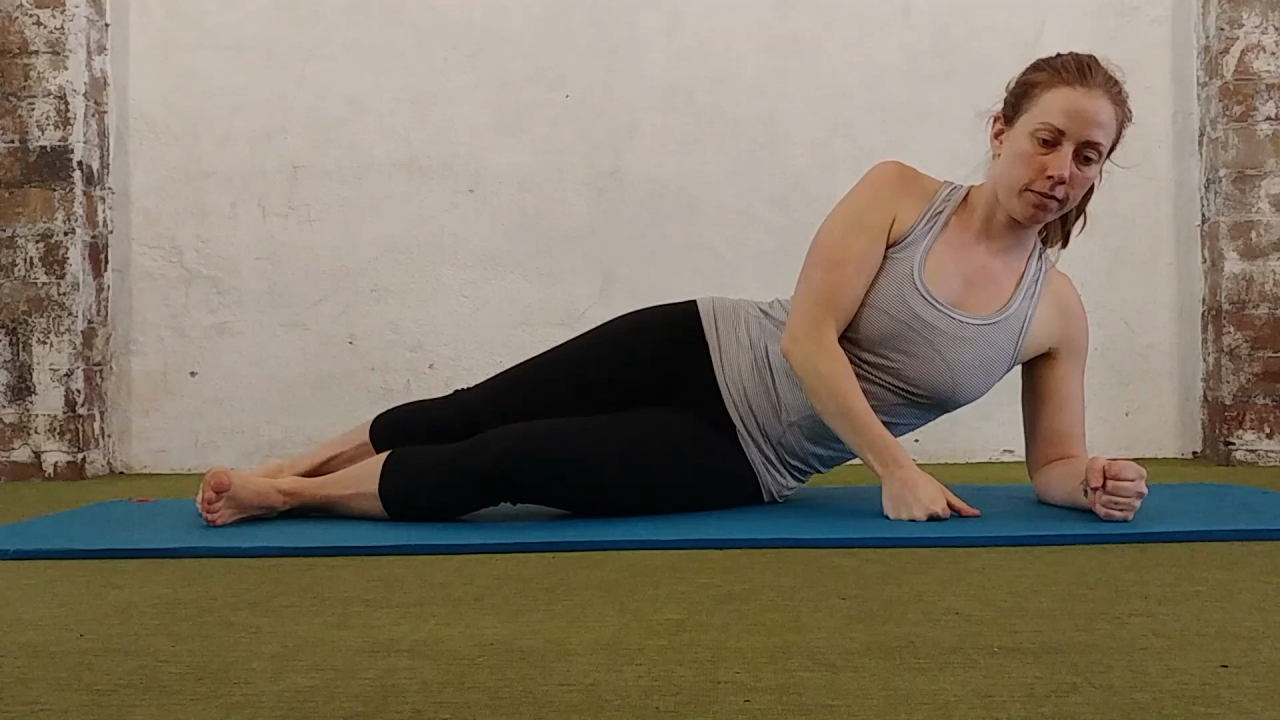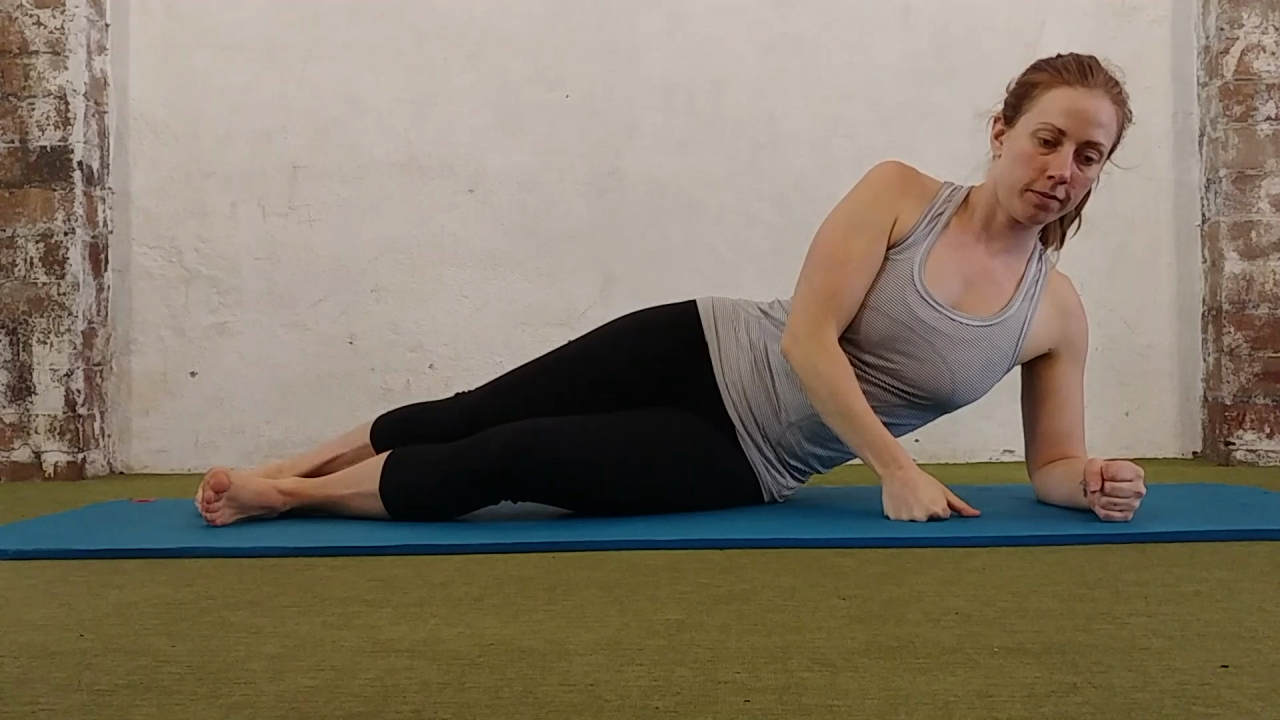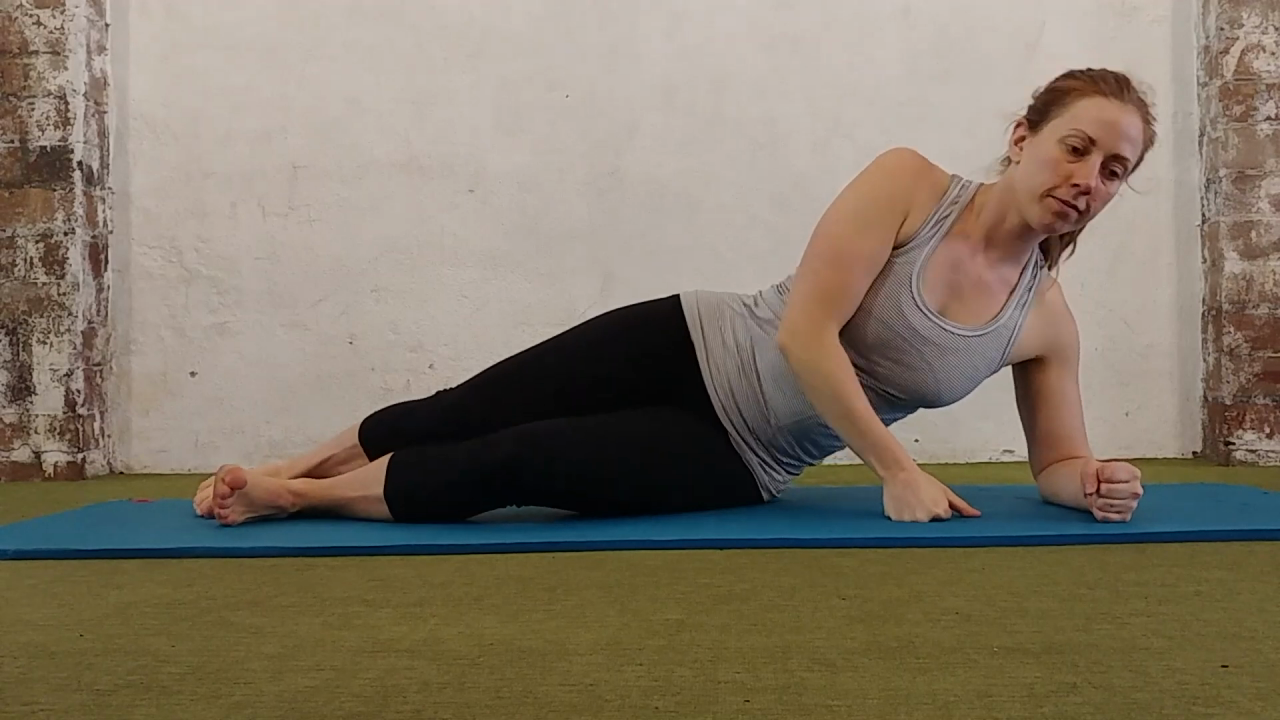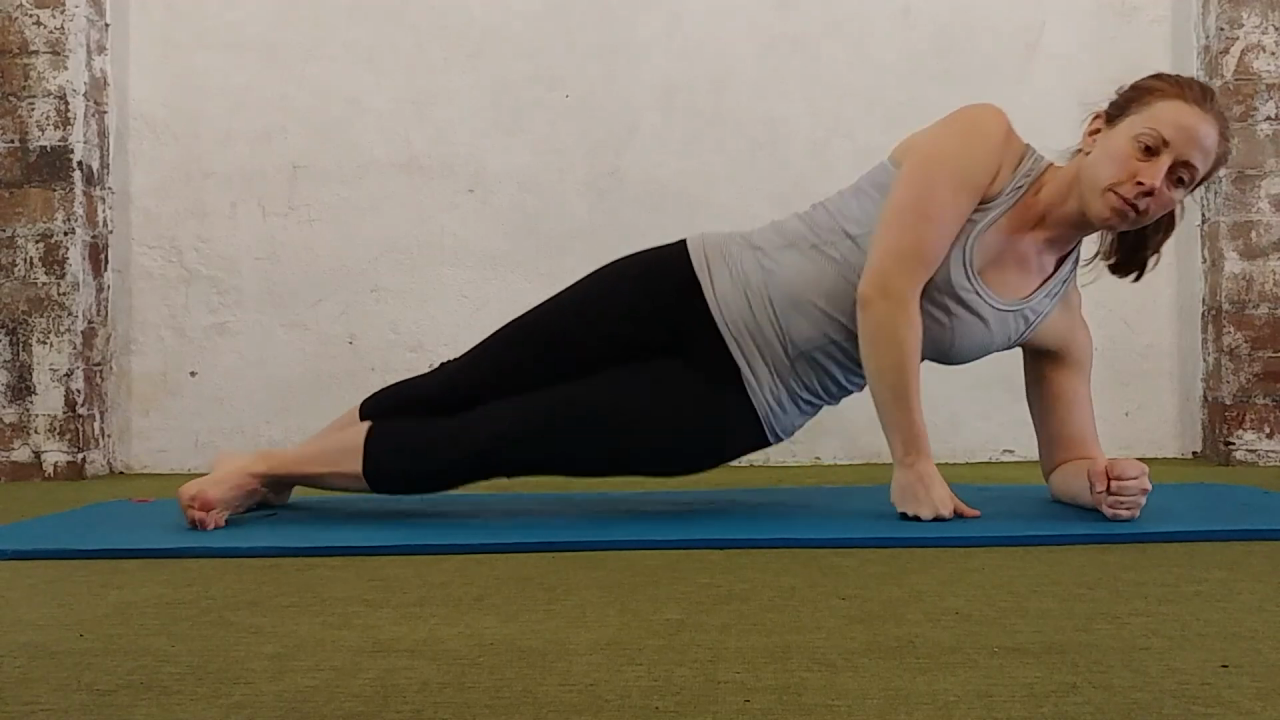
dt=0.4s
person 1, frame 1
left shoulder: (1057, 315)
right shoulder: (899, 190)
left elbow: (1051, 464)
right elbow: (807, 336)
left wrist: (1094, 480)
right wrist: (896, 470)
left hip: (743, 464)
right hip: (702, 350)
left knee: (501, 466)
right knee: (457, 415)
left ankle: (285, 496)
right ankle: (270, 478)
person 1, frame 2
left shoulder: (1059, 315)
right shoulder: (900, 192)
left elbow: (1053, 464)
right elbow: (808, 339)
left wrist: (1096, 482)
right wrist: (898, 471)
left hip: (742, 468)
right hip: (703, 353)
left knee: (509, 464)
right knee: (464, 416)
left ankle: (287, 496)
right ankle: (271, 479)
person 1, frame 3
left shoulder: (1046, 326)
right shoulder: (907, 181)
left elbow: (1056, 462)
right elbow: (804, 334)
left wrist: (1092, 482)
right wrist: (896, 473)
left hip: (737, 464)
right hip: (684, 347)
left knee: (506, 466)
right knee: (447, 418)
left ankle: (288, 495)
right ankle: (273, 481)
person 1, frame 4
left shoulder: (1058, 321)
right shoulder: (985, 137)
left elbow: (1066, 462)
right elbow: (885, 292)
left wrist: (1105, 483)
right wrist: (912, 463)
left hip: (739, 400)
right hip: (693, 287)
left knee: (491, 440)
right knee: (452, 389)
left ankle: (269, 474)
right ankle: (258, 471)
